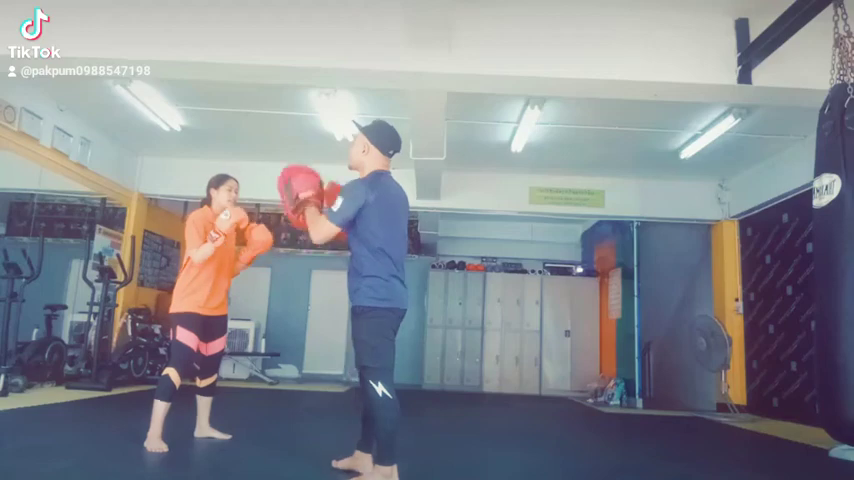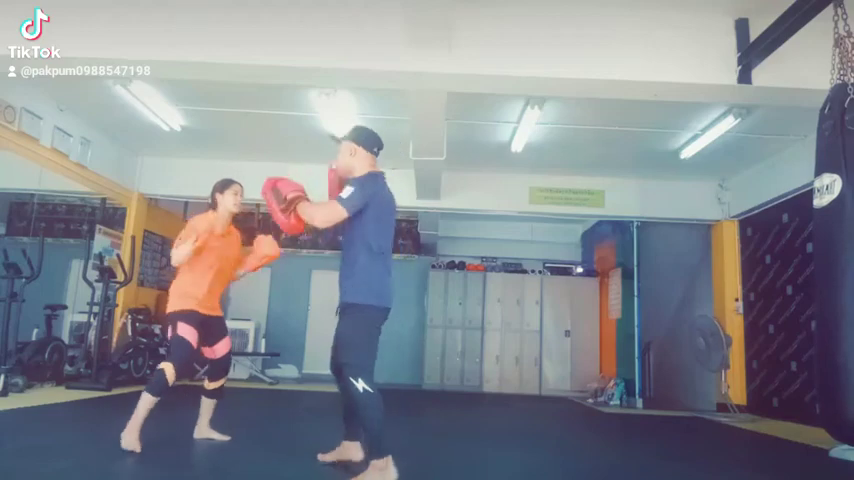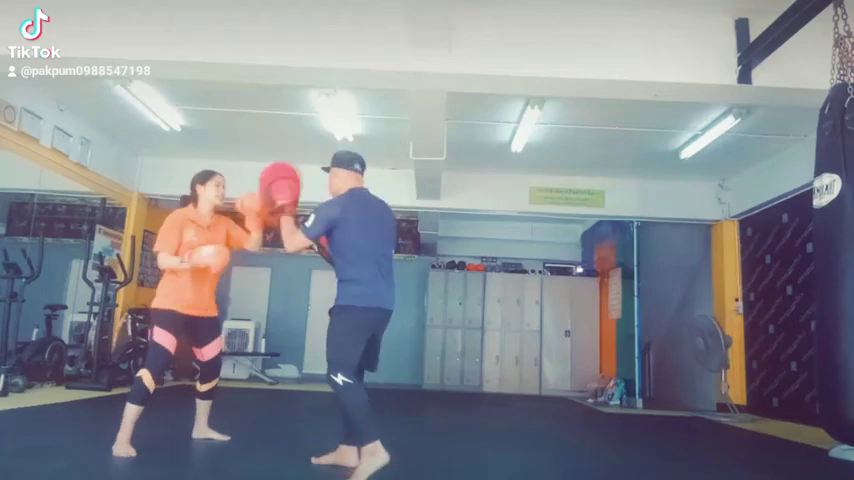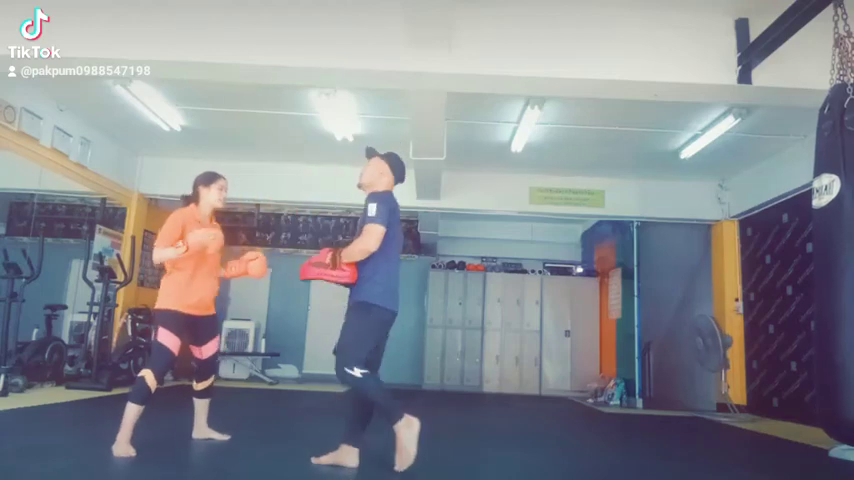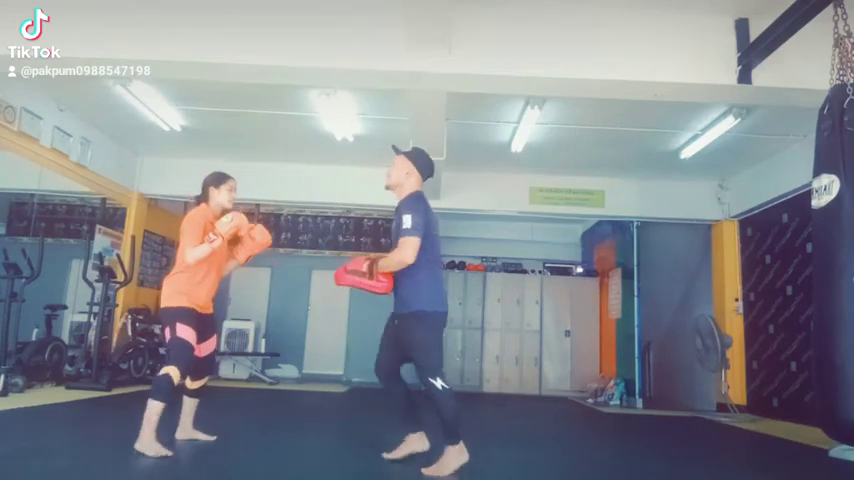
dt=0.4s
person 1, frame 1
left shoulder: (360, 188)
right shoulder: (394, 191)
left elbow: (320, 234)
left wrist: (309, 204)
right wrist: (333, 210)
left hip: (373, 301)
right hip: (389, 298)
left knee: (378, 382)
right knee: (371, 378)
person 1, frame 2
left shoulder: (364, 185)
right shoulder: (379, 190)
left elbow: (323, 217)
left wrist: (295, 200)
right wrist: (328, 201)
left hip: (364, 298)
right hip: (372, 296)
left knee: (359, 378)
right knee: (343, 369)
right ankle: (352, 443)
person 1, frame 3
left shoulder: (334, 206)
right shoulder: (384, 209)
left elbow: (291, 243)
left wrist: (284, 211)
left hip: (354, 303)
right hip: (382, 304)
left knee: (340, 374)
right knee: (351, 375)
left ankle: (371, 447)
right ankle: (348, 449)
person 1, frame 4
left shoulder: (378, 199)
right shoulder: (387, 204)
left elbow: (370, 244)
left wrist: (337, 258)
right wrist: (342, 262)
left hip: (371, 301)
right hip: (381, 302)
left knee: (348, 367)
right knee: (361, 372)
left ankle: (401, 422)
right ankle: (349, 448)
person 1, frame 5
left shoulder: (412, 205)
right shoulder: (412, 206)
left elbow: (406, 255)
left wrist: (374, 265)
right wrist: (383, 271)
left hip: (423, 308)
right hip: (406, 308)
left knee: (430, 377)
right knee: (386, 368)
left ankle: (455, 447)
right ankle: (415, 435)
person 2, frame 1
left shoulder: (231, 223)
right shoulder: (197, 218)
right elbow: (197, 257)
left wrist: (251, 252)
right wrist: (221, 233)
left hip: (216, 308)
right hip: (189, 304)
left knee: (210, 365)
right knee: (181, 363)
left ankle: (203, 426)
right ankle: (154, 434)
person 2, frame 2
left shoulder: (234, 235)
right shoulder: (200, 222)
left elbow: (231, 274)
right elbow: (177, 260)
left wrist: (257, 259)
right wrist: (197, 236)
left hip: (211, 309)
right hip: (185, 303)
left knee: (222, 366)
right knee: (180, 359)
left ankle: (202, 427)
right ankle: (133, 428)
person 2, frame 3
left shoulder: (223, 224)
right shoulder: (178, 218)
left elbow: (253, 245)
right elbow: (162, 260)
left wrist: (253, 218)
right wrist: (191, 261)
left hip: (205, 309)
right hip: (172, 304)
left knee: (211, 367)
right knee: (156, 364)
left ankle: (202, 428)
right ankle: (123, 438)
person 2, frame 4
left shoulder: (215, 228)
right shoulder: (180, 217)
right elbow: (157, 255)
left wrist: (240, 267)
right wrist: (188, 245)
left hip: (204, 308)
right hip: (174, 304)
left knee: (208, 366)
right knee: (159, 365)
left ankle: (201, 427)
right ankle: (123, 438)
person 2, frame 5
left shoulder: (222, 222)
right shoulder: (197, 216)
right elbow: (191, 257)
left wrist: (247, 248)
right wrist: (220, 236)
left hip: (202, 304)
right hip: (179, 300)
left knee: (205, 365)
right knee: (180, 361)
left ankle: (185, 427)
right ankle: (146, 437)
